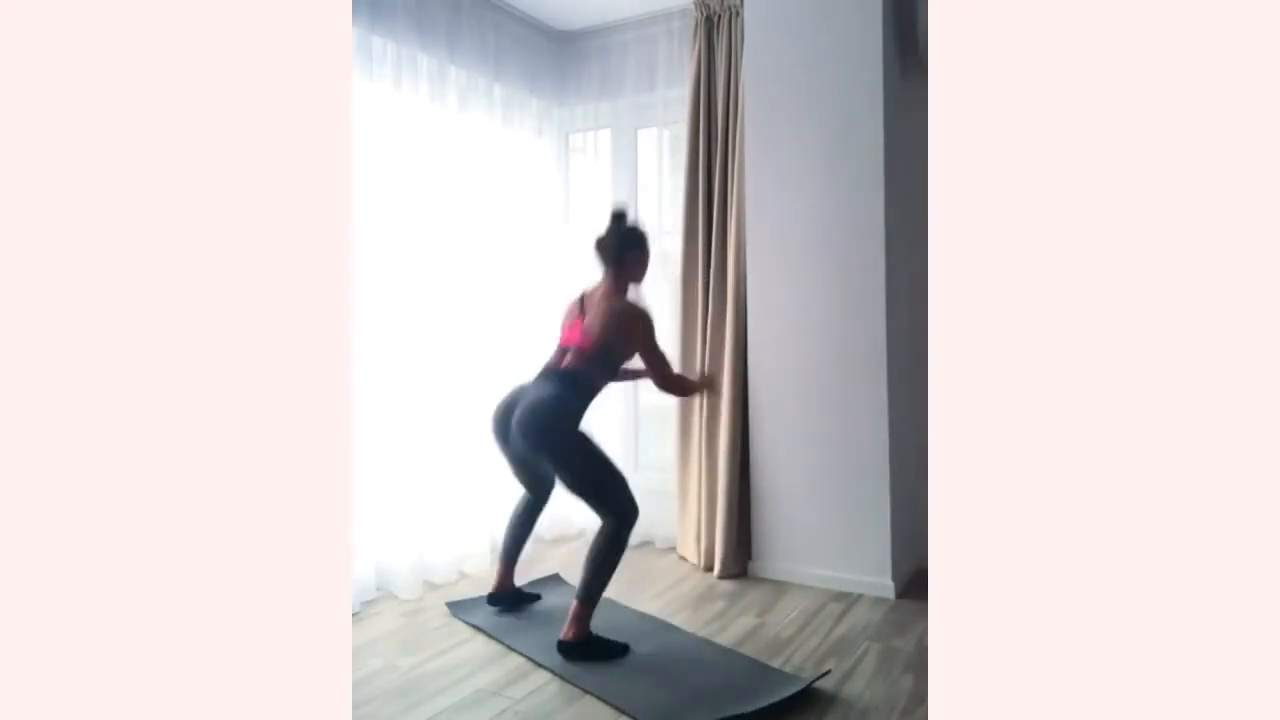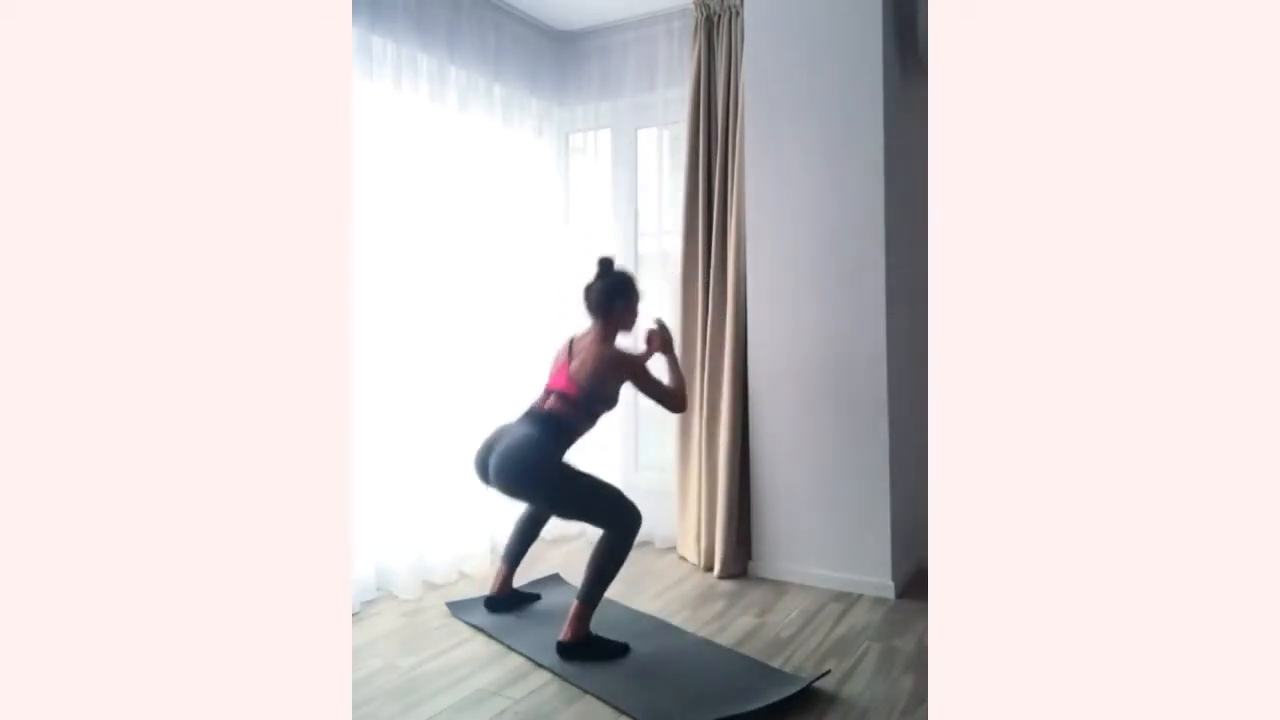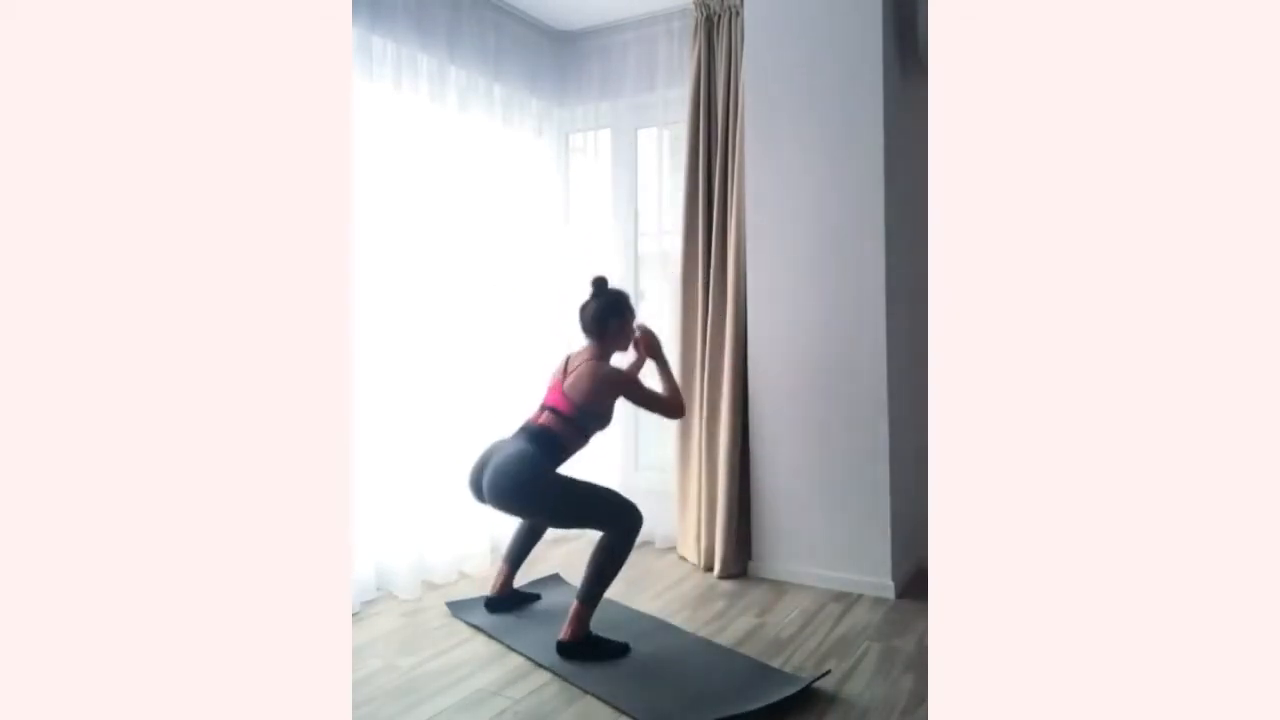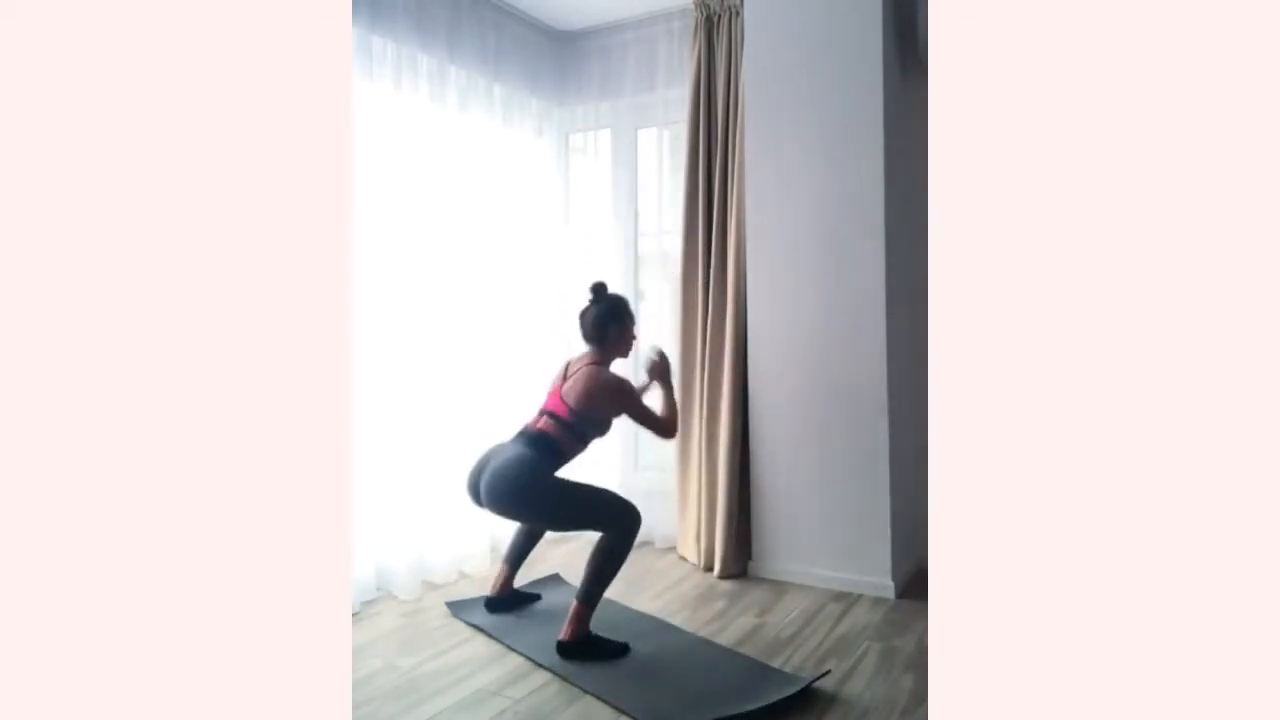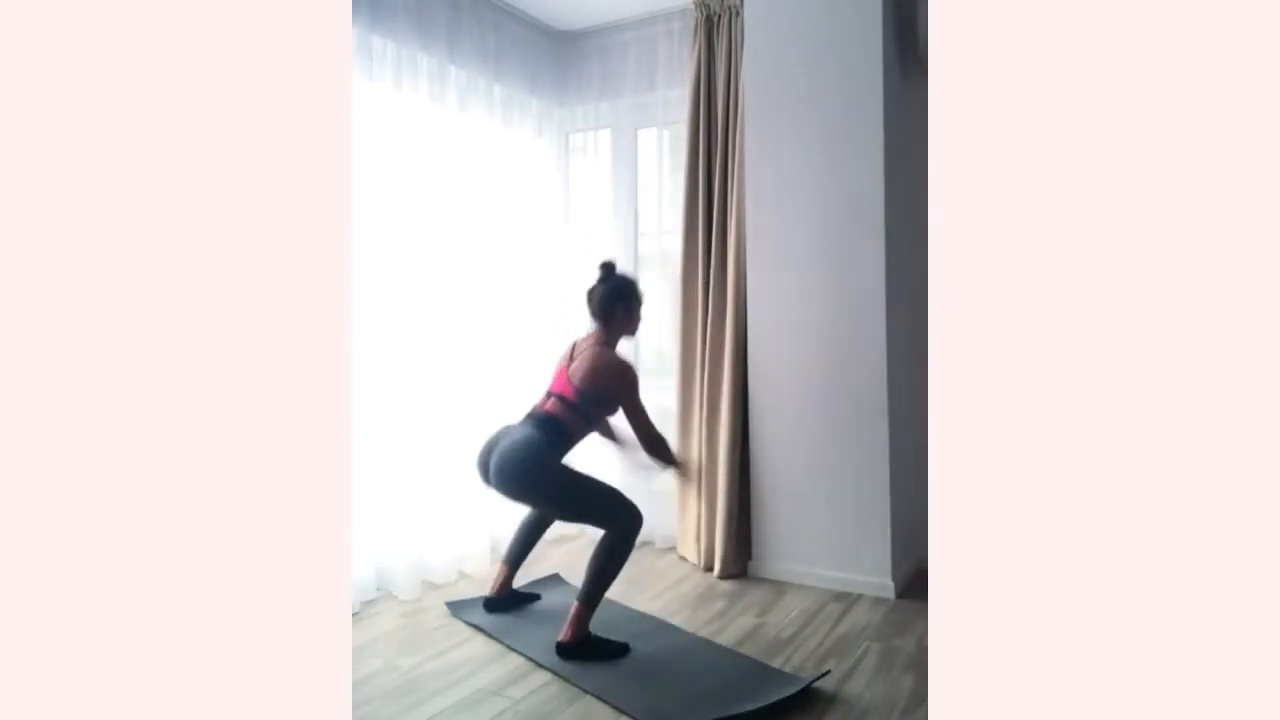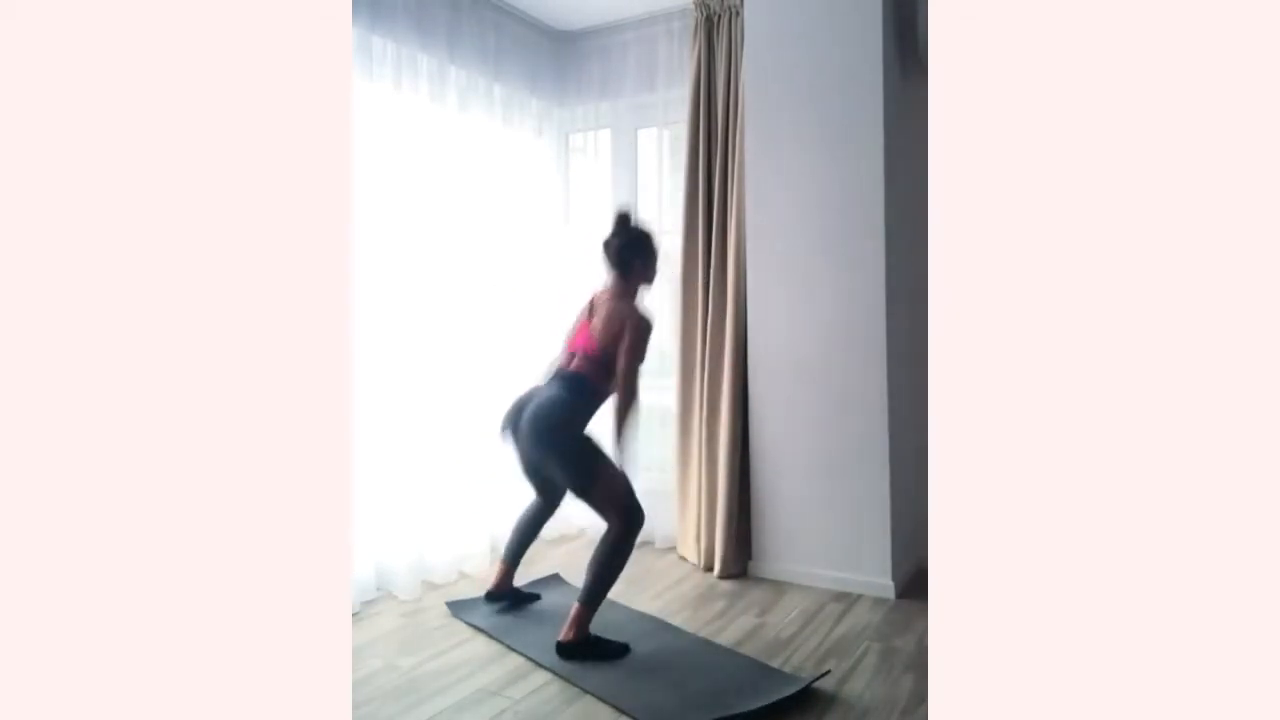
dt=0.1s
person 1, frame 1
left shoulder: (580, 302)
right shoulder: (626, 315)
right elbow: (667, 383)
left wrist: (637, 372)
right wrist: (700, 384)
left hip: (512, 410)
right hip: (547, 417)
left knee: (538, 488)
right knee: (621, 513)
left ankle: (502, 585)
right ankle: (575, 632)
person 1, frame 2
left shoulder: (573, 344)
right shoulder: (616, 358)
right elbow: (677, 402)
left wrist: (645, 356)
right wrist: (669, 354)
left hip: (494, 450)
right hip: (524, 462)
left knee: (545, 498)
right knee: (623, 519)
left ankle: (500, 589)
right ankle: (575, 633)
person 1, frame 3
left shoulder: (570, 361)
right shoulder: (609, 377)
right elbow: (674, 409)
left wrist: (638, 363)
right wrist: (658, 358)
left hip: (488, 466)
right hip: (517, 477)
left knee: (544, 503)
right knee: (624, 520)
left ankle: (501, 589)
right ankle: (575, 633)
person 1, frame 4
left shoulder: (571, 367)
right shoulder: (610, 385)
right elbow: (666, 427)
left wrist: (642, 388)
right wrist: (664, 381)
left hip: (486, 471)
right hip: (514, 482)
left knee: (546, 506)
right knee: (624, 520)
left ankle: (501, 589)
right ankle: (575, 634)
person 1, frame 5
left shoulder: (576, 347)
right shoulder: (615, 367)
right elbow: (647, 436)
left wrist: (622, 442)
right wrist: (676, 464)
left hip: (496, 451)
right hip: (523, 464)
left knee: (550, 501)
right knee: (625, 520)
left ankle: (500, 589)
right ankle: (575, 634)
person 1, frame 6
left shoulder: (590, 307)
right shoulder: (633, 322)
right elbow: (624, 389)
right wrist: (611, 468)
left hip: (523, 411)
right hip: (553, 422)
left knee: (550, 496)
right knee: (628, 518)
left ankle: (502, 583)
right ankle: (575, 634)
